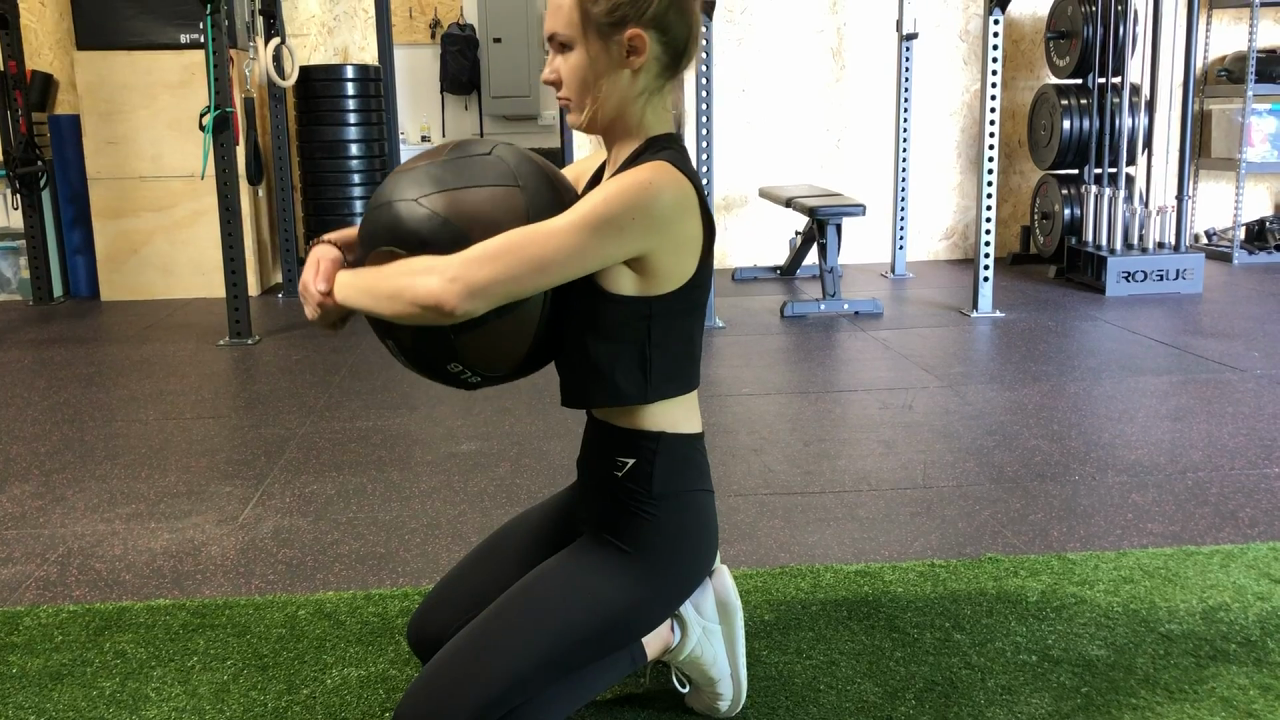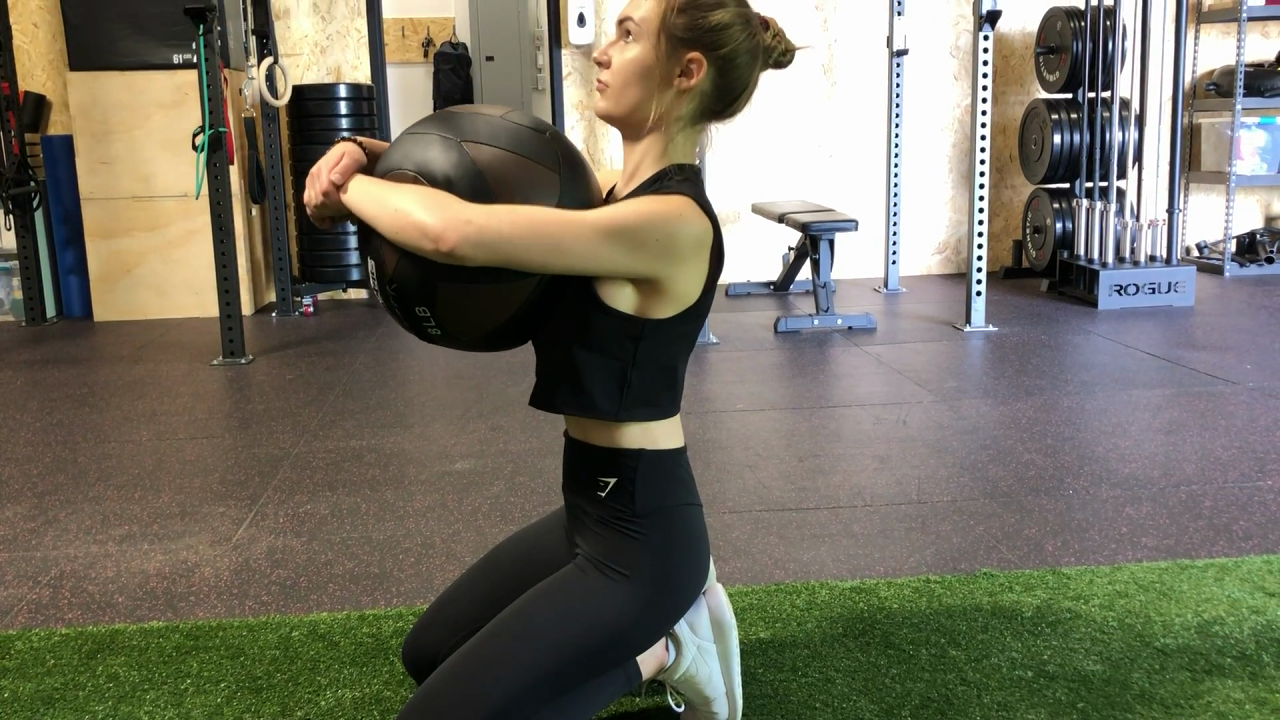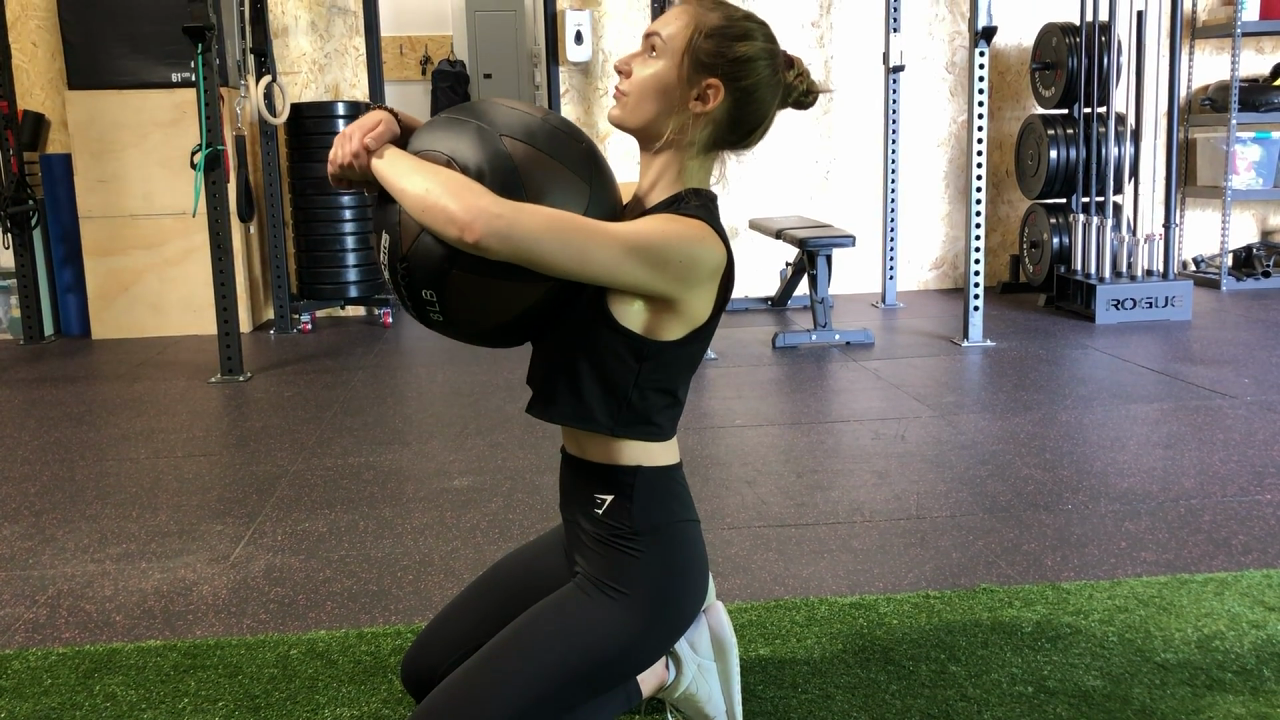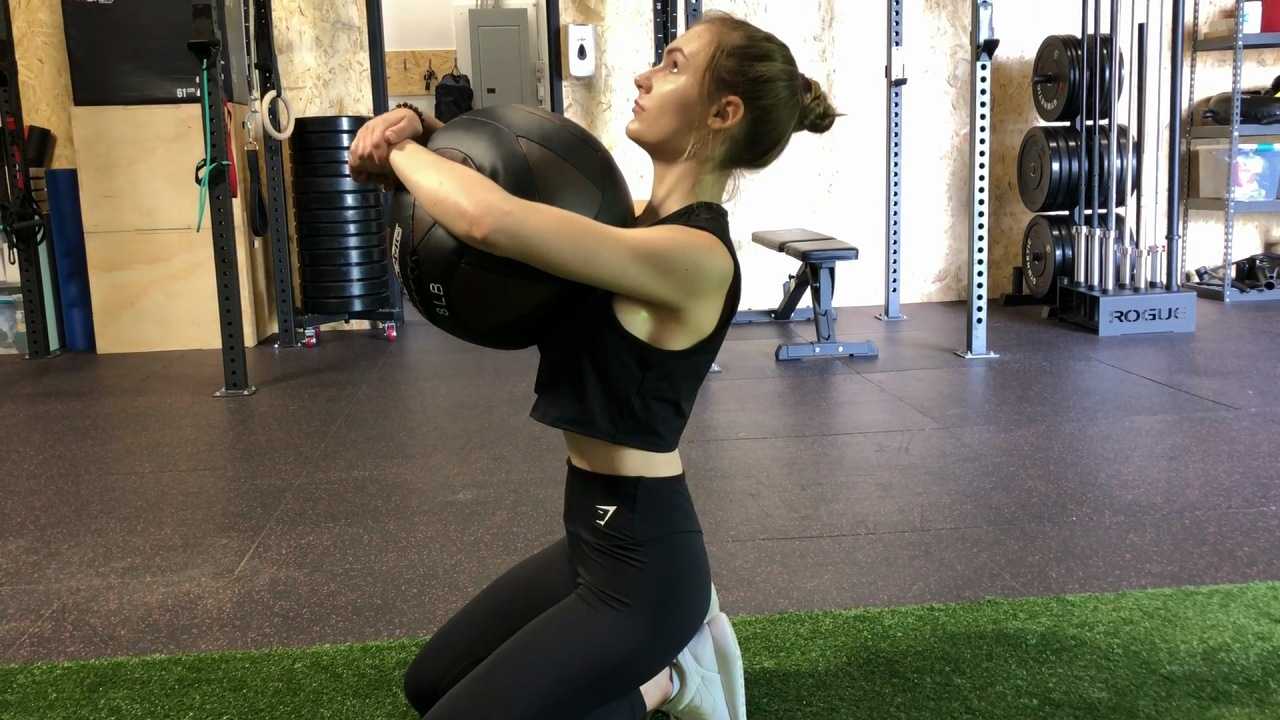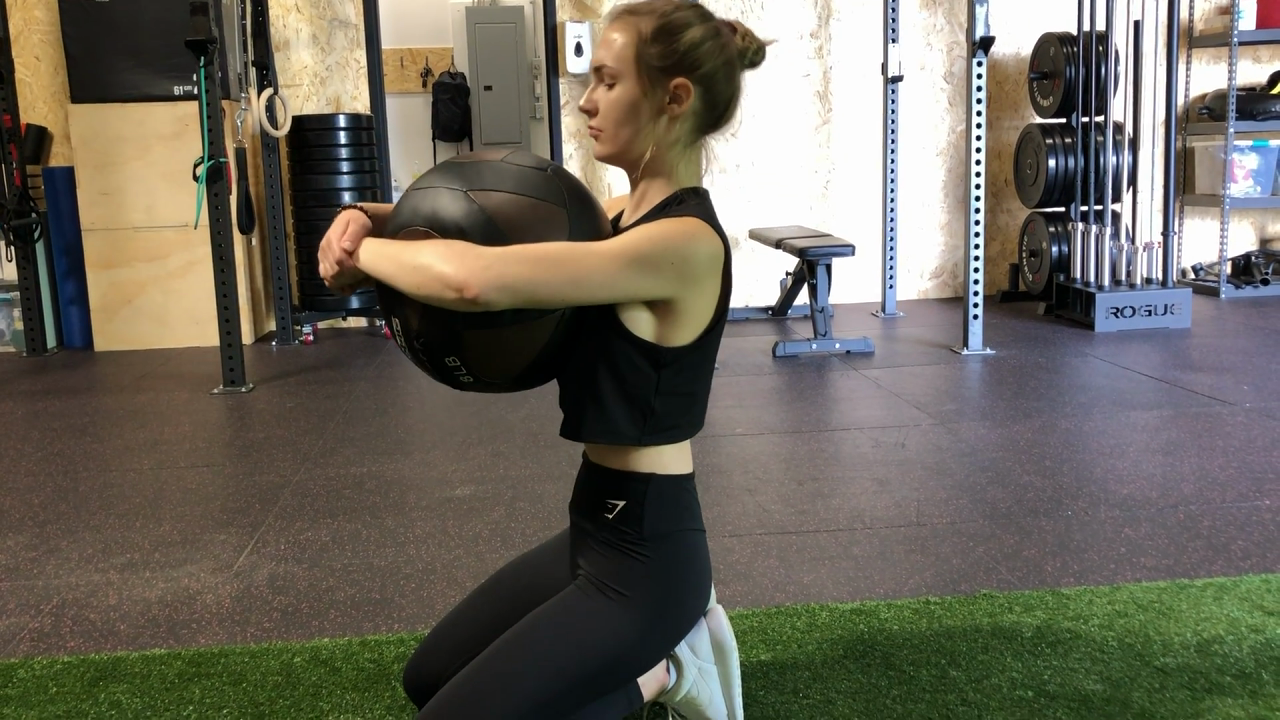
dt=1s
person 1, frame 1
left shoulder: (653, 190)
right shoulder: (610, 168)
left elbow: (451, 289)
left wrist: (339, 284)
right wrist: (342, 241)
left hip: (652, 511)
right hip: (607, 482)
right knee: (434, 635)
left ankle: (664, 630)
right ankle: (659, 608)
person 1, frame 2
left shoulder: (671, 221)
right shoulder: (627, 188)
left elbow: (454, 232)
left wrist: (348, 189)
right wrist: (365, 151)
left hip: (640, 532)
right hip: (596, 504)
right knee: (428, 654)
left ankle: (659, 651)
right ankle: (659, 626)
person 1, frame 3
left shoulder: (688, 243)
right shoulder: (635, 205)
left elbow: (479, 224)
left wrist: (379, 158)
right wrist: (396, 126)
left hip: (639, 549)
right hip: (595, 522)
right ankle: (659, 645)
person 1, frame 4
left shoulder: (693, 254)
right shoulder: (650, 219)
left elbow: (490, 220)
right elbow: (514, 182)
left wrist: (397, 153)
right wrist: (416, 125)
left hip: (641, 562)
right hip: (602, 535)
right ankle: (659, 659)
person 1, frame 5
left shoulder: (684, 242)
right shoulder: (630, 215)
left elbow: (474, 279)
left wrist: (365, 253)
right wrist: (369, 218)
left hip: (645, 555)
right hip: (600, 526)
right ankle: (656, 653)
